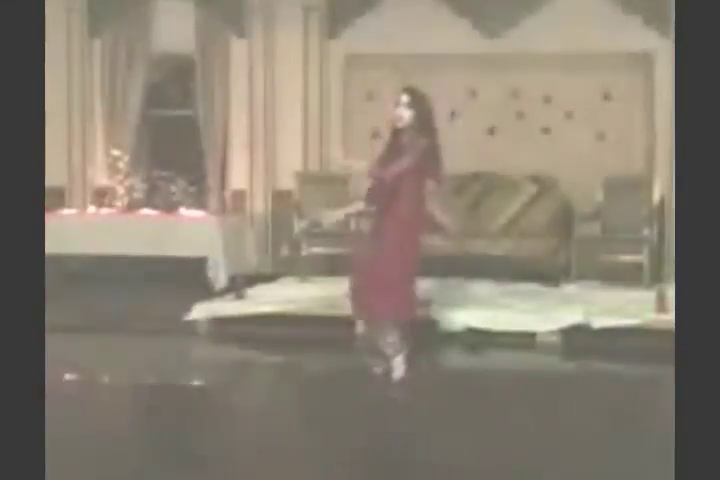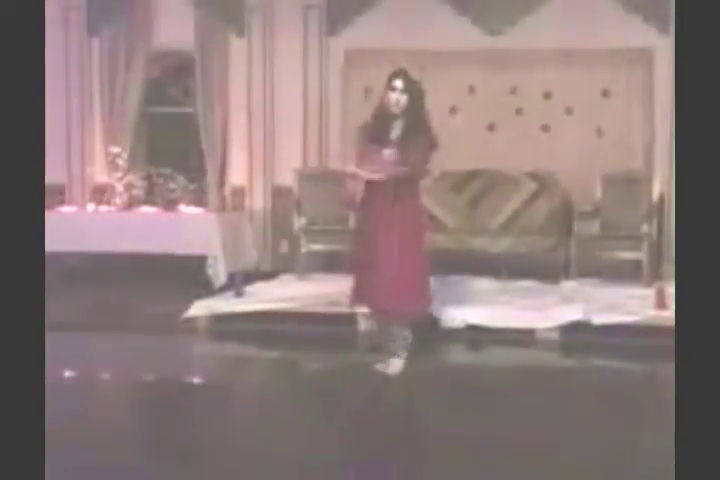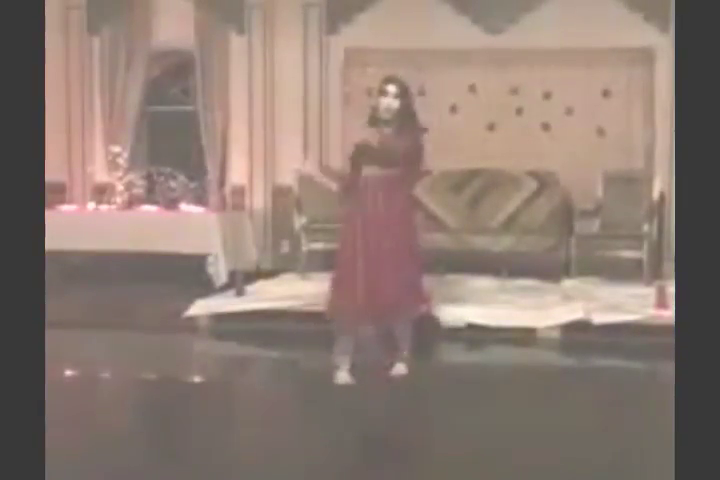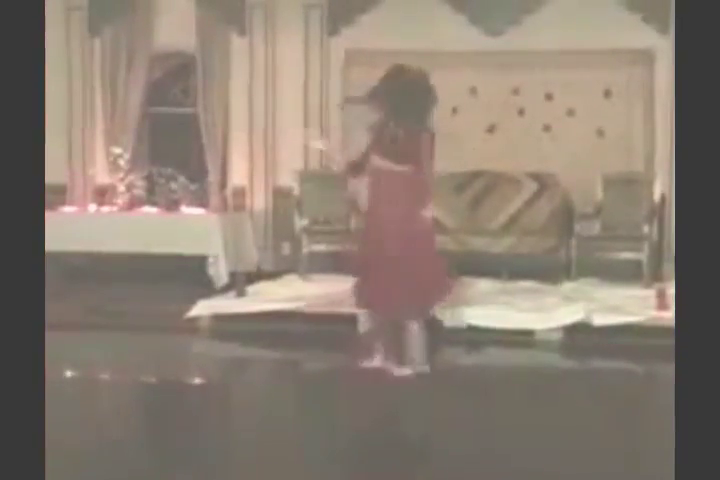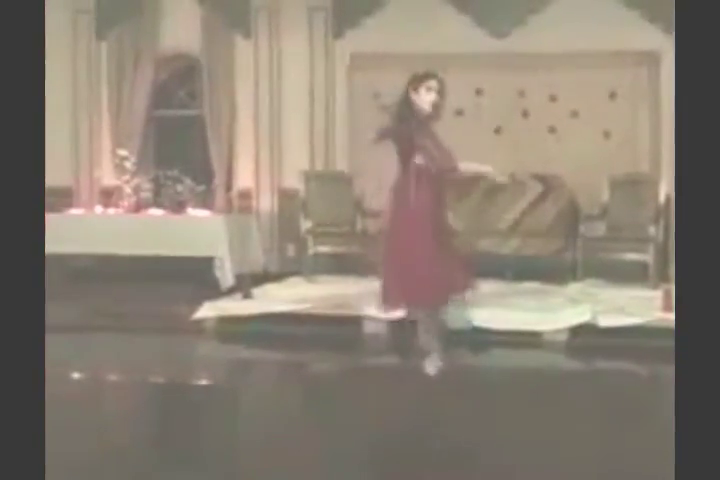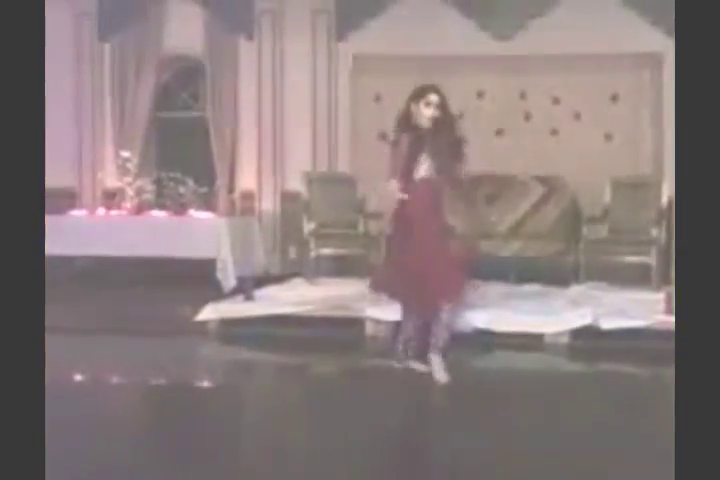
dt=0.7s
person 1, frame 1
left shoulder: (421, 144)
right shoulder: (396, 143)
left elbow: (390, 175)
right elbow: (380, 185)
right wrist: (348, 209)
left hip: (402, 221)
right hip: (384, 218)
left knee: (385, 286)
right knee: (370, 285)
left ankle: (395, 353)
right ankle: (387, 352)
person 1, frame 2
left shoulder: (420, 134)
right shoulder: (370, 130)
left elbow: (412, 170)
right elbow: (361, 167)
left wrist: (375, 172)
right wrist: (378, 163)
left hip: (403, 212)
right hip: (373, 213)
left knee: (398, 281)
right knee: (375, 284)
left ankle: (399, 352)
right ankle: (389, 351)
person 1, frame 3
left shoulder: (409, 137)
right shoulder: (365, 140)
left elbow: (398, 150)
right elbow: (352, 183)
left wrist: (376, 139)
left hip: (395, 221)
right hip: (361, 221)
left knee: (398, 290)
right knee: (352, 291)
left ankle: (402, 357)
right ankle: (341, 364)
person 1, frame 4
left shoulder: (419, 131)
right shoulder: (384, 128)
left elbow: (424, 174)
right elbow: (359, 168)
left wrist: (422, 207)
left hip: (406, 212)
right hip: (380, 211)
left knee: (405, 284)
right knee: (377, 283)
left ankle: (414, 358)
right ankle: (379, 351)
person 1, frame 5
left shoulder: (419, 128)
right shoulder: (412, 127)
left elbow: (441, 163)
right elbow: (443, 163)
left hip: (427, 207)
right hip: (413, 208)
left knee: (437, 278)
right knee: (424, 278)
left ankle: (432, 349)
right ankle: (430, 350)
person 1, frame 6
left shoulder: (435, 142)
right shoulder: (407, 139)
left elbow: (448, 177)
right elbow: (397, 173)
right wrist: (395, 186)
left hip: (430, 219)
right hip: (415, 219)
left knee: (419, 291)
right knee: (442, 287)
left ankle: (408, 352)
right ankle: (434, 354)
